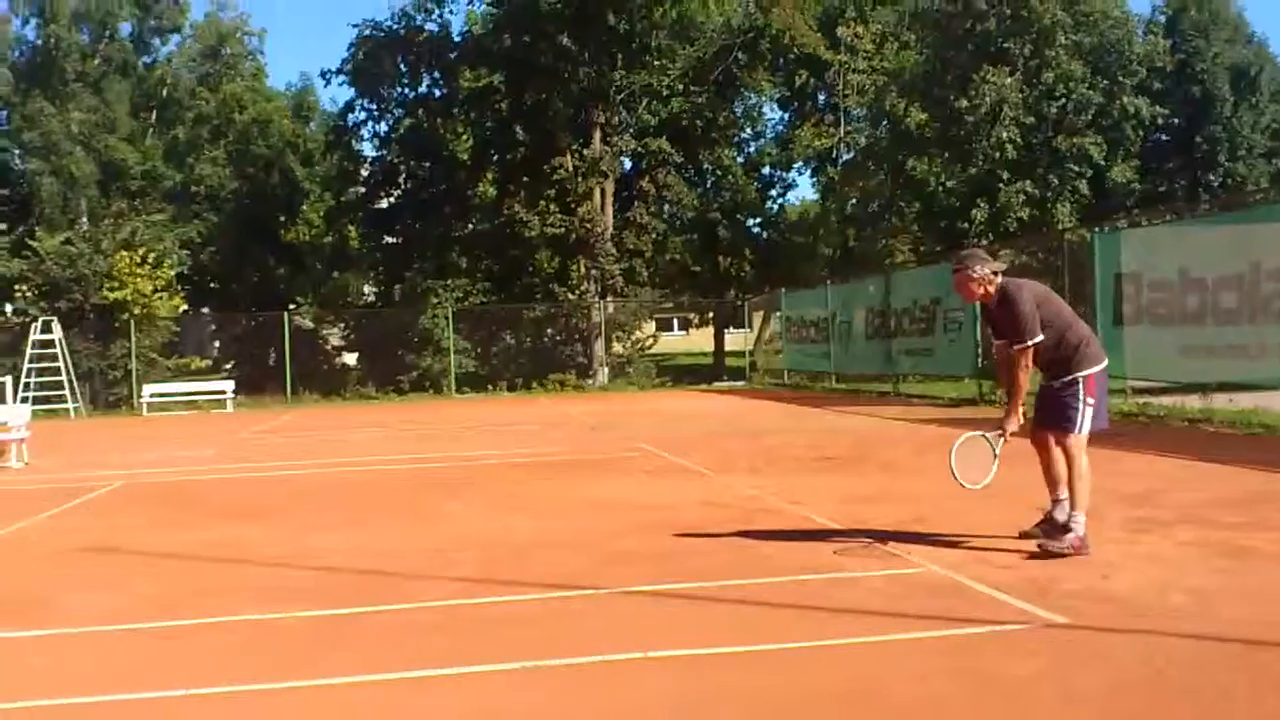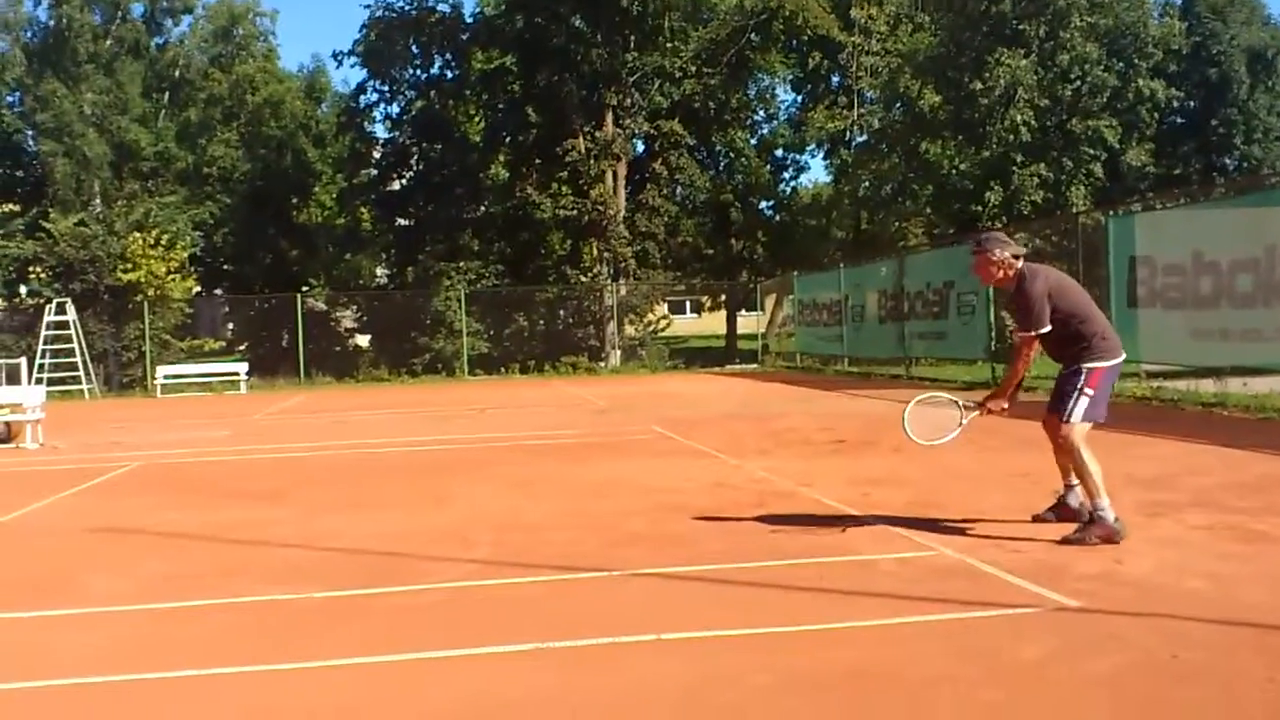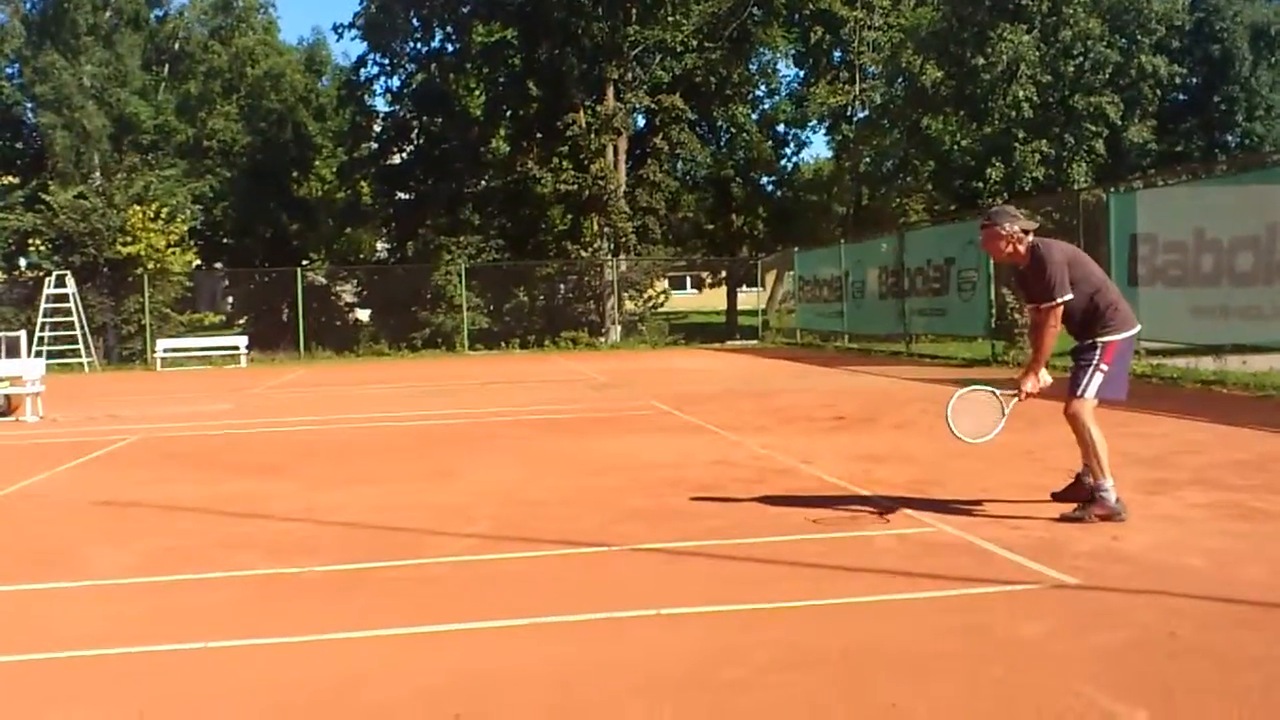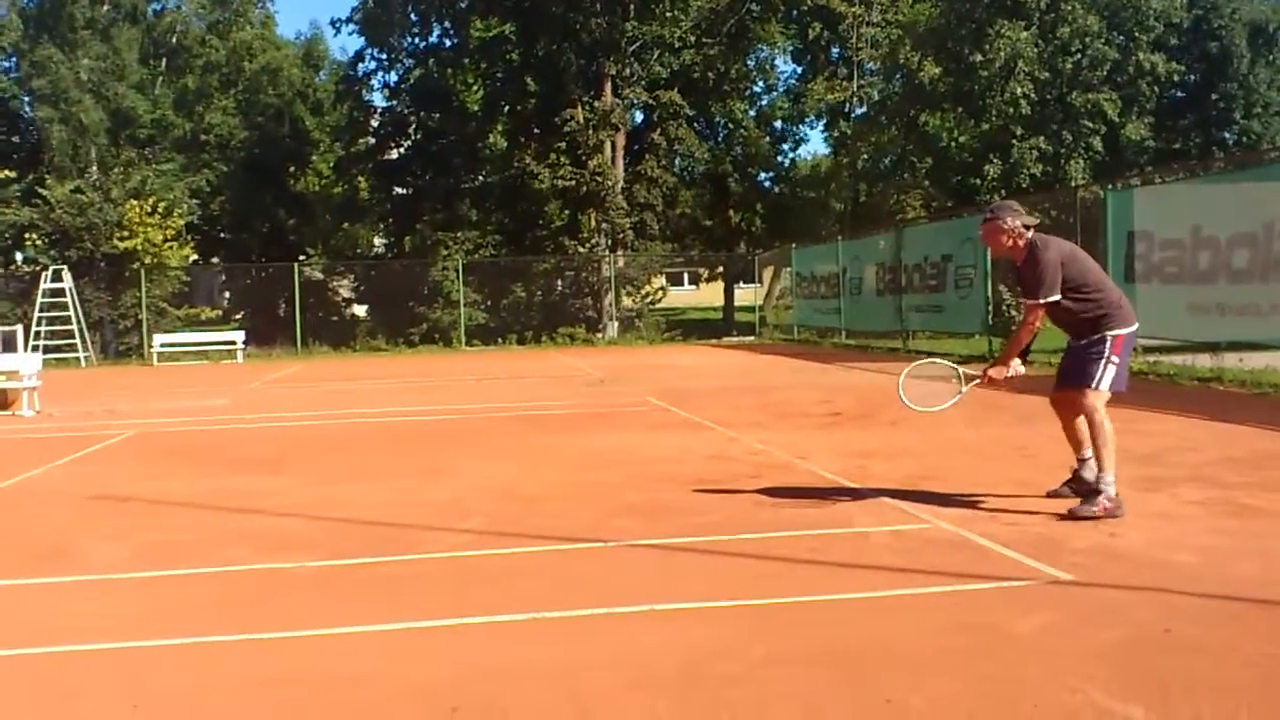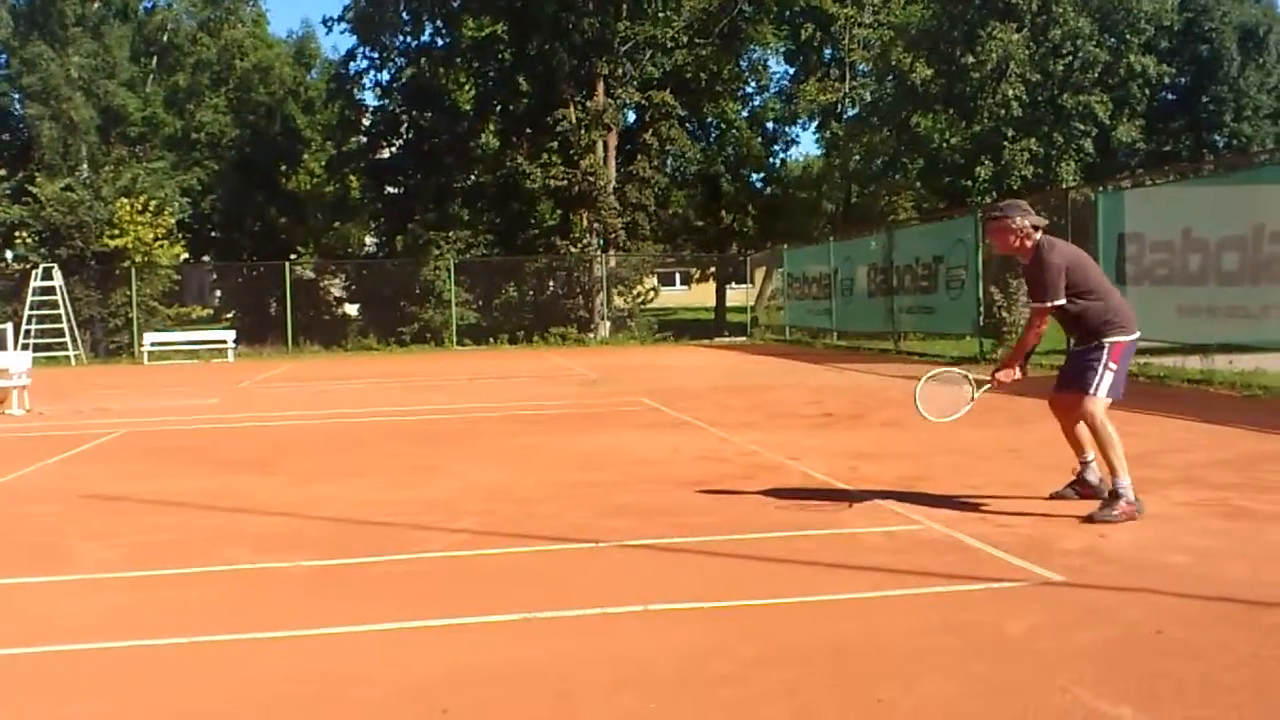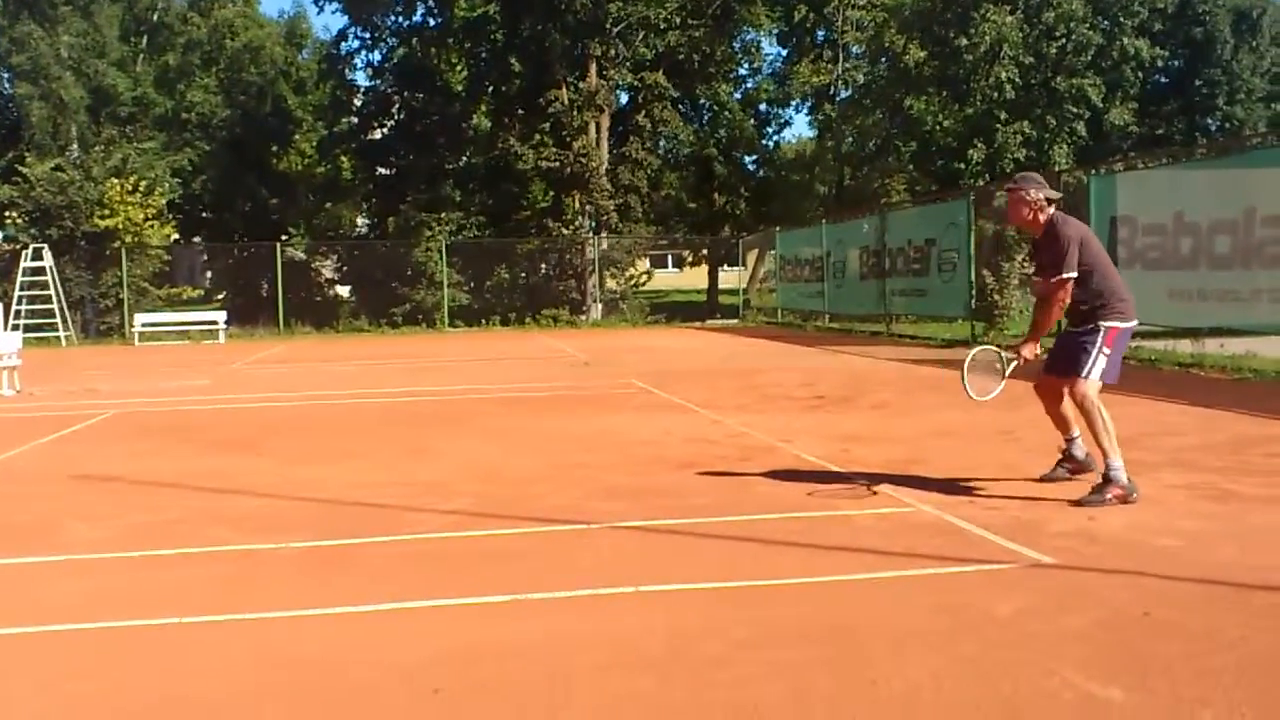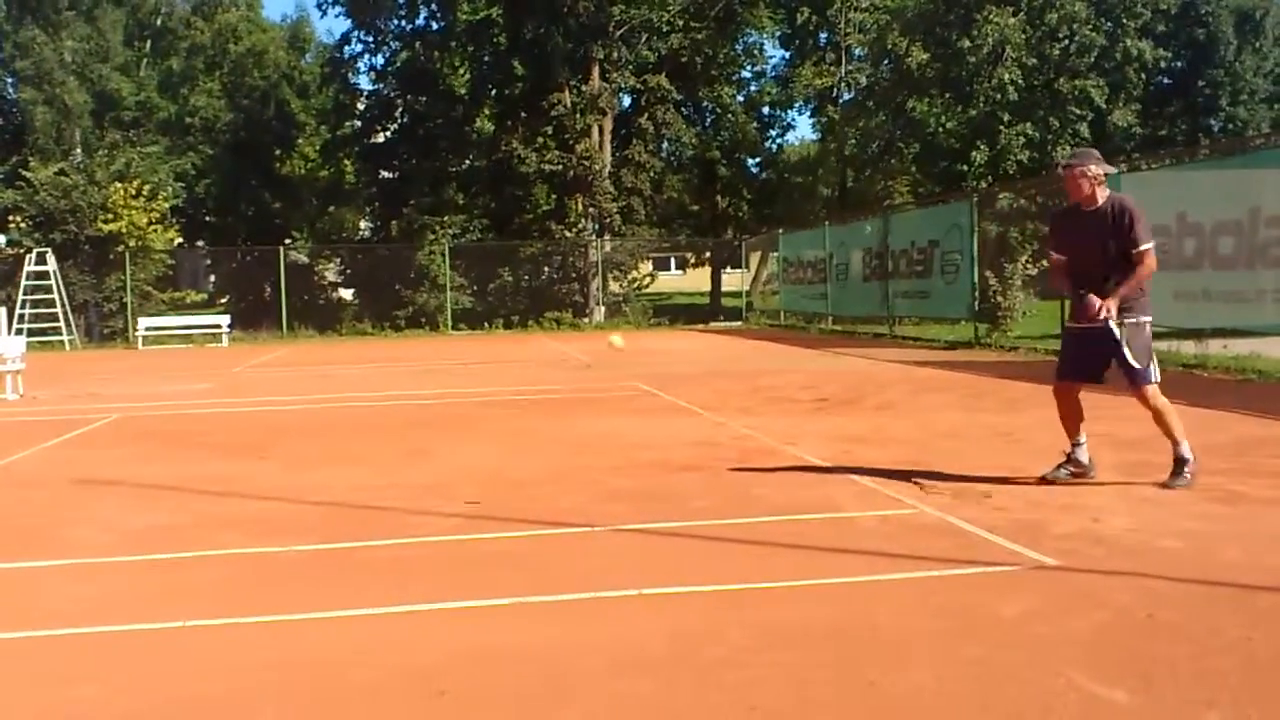
dt=0.5s
person 1, frame 1
left shoulder: (1018, 298)
right shoulder: (991, 306)
left elbow: (1024, 363)
right elbow: (1005, 356)
left wrist: (1013, 413)
right wrist: (1012, 404)
left hip: (1082, 368)
right hip: (1056, 371)
left knee: (1072, 444)
right knee: (1043, 440)
left ankle: (1076, 532)
right ankle: (1058, 516)
person 1, frame 2
left shoulder: (1032, 286)
right shoulder: (1020, 287)
left elbow: (1027, 352)
right elbow: (1022, 345)
left wrist: (1000, 394)
right wrist: (1011, 389)
left hip: (1096, 357)
right hip: (1081, 358)
left knee: (1069, 434)
right knee: (1053, 426)
left ankle: (1106, 520)
right ankle: (1072, 501)
person 1, frame 3
left shoulder: (1048, 257)
right shoulder: (1025, 270)
left elbow: (1052, 323)
right elbow: (1038, 322)
left wrist: (1032, 372)
right wrist: (1037, 369)
left hip: (1112, 332)
right hip: (1094, 334)
left knee: (1078, 410)
right knee: (1078, 409)
left ankle: (1108, 499)
right ankle: (1087, 481)
person 1, frame 4
left shoulder: (1045, 255)
right shoulder: (1026, 261)
left elbow: (1032, 322)
right elbow: (1032, 319)
left wrist: (1001, 363)
right wrist: (1016, 358)
left hip: (1110, 328)
right hip: (1085, 333)
left knee: (1091, 404)
right knee: (1063, 401)
left ankle: (1107, 492)
right ankle: (1086, 476)
person 1, frame 5
left shoulder: (1050, 259)
right shoulder: (1034, 260)
left elbow: (1038, 325)
right elbow: (1038, 322)
left wrist: (1008, 365)
right wrist: (1020, 361)
left hip: (1112, 334)
right hip: (1090, 336)
left knee: (1090, 410)
right knee: (1062, 403)
left ankle: (1125, 497)
right ankle: (1090, 479)
person 1, frame 6
left shoulder: (1064, 232)
right shoulder: (1040, 239)
left elbow: (1062, 297)
right elbow: (1044, 293)
left wrist: (1033, 341)
right wrist: (1032, 339)
left hip: (1109, 317)
right hip: (1080, 321)
left knee: (1082, 392)
right knee: (1046, 385)
left ankle: (1118, 480)
right ankle: (1076, 455)
person 1, frame 7
left shoulder: (1125, 209)
right shoulder: (1062, 219)
left elbow: (1147, 263)
right elbow: (1058, 269)
left wrist: (1115, 299)
right wrist: (1082, 299)
left hip: (1128, 315)
right hip: (1084, 320)
left knee: (1147, 393)
right knee: (1064, 390)
left ankle: (1184, 458)
right ankle: (1080, 459)
